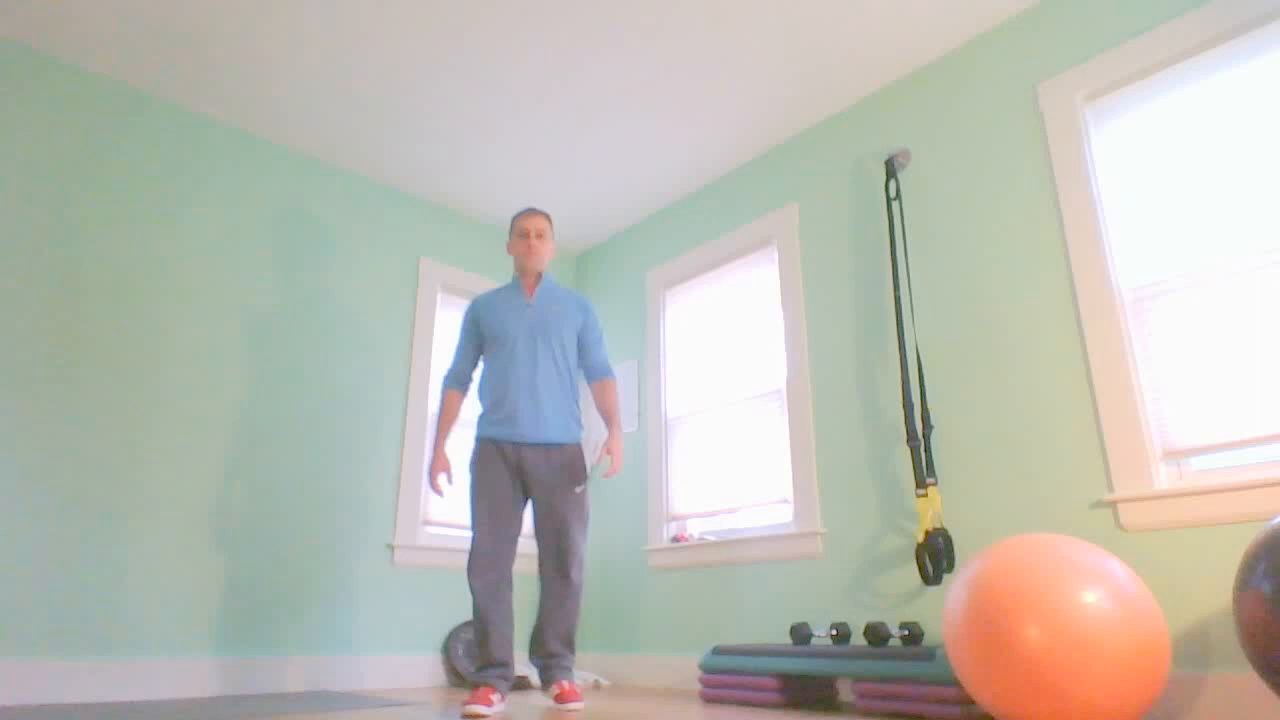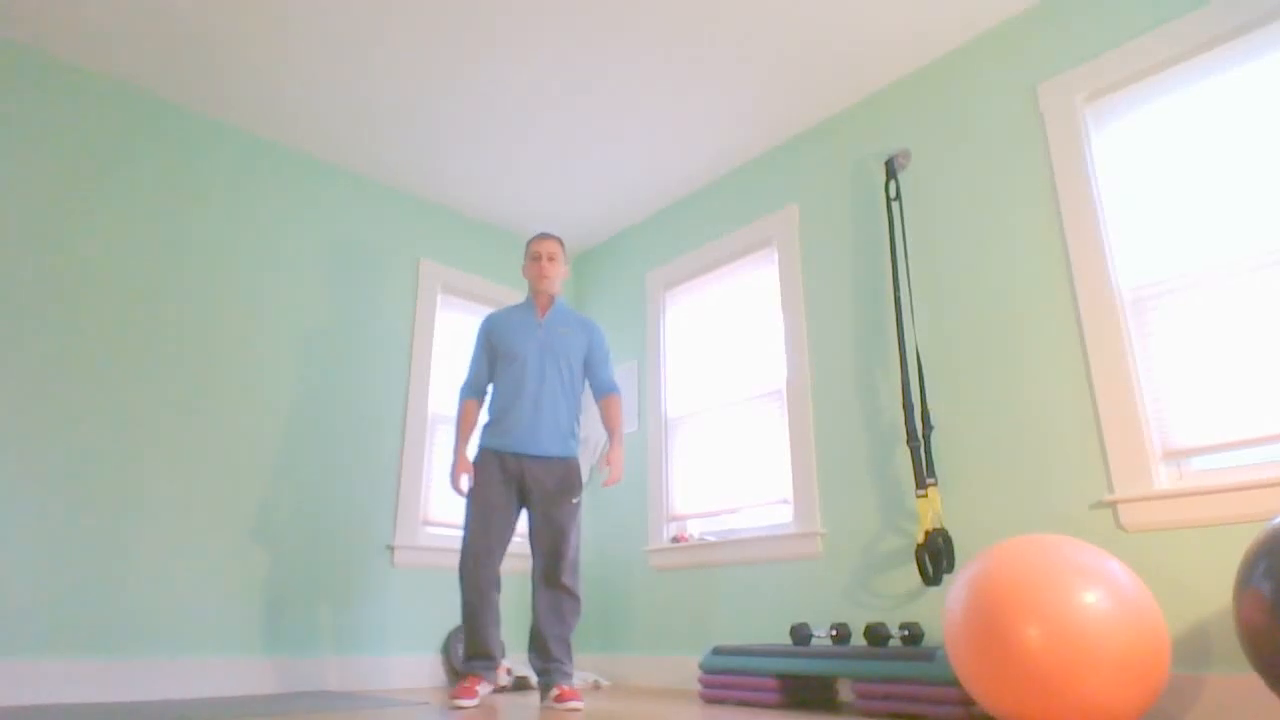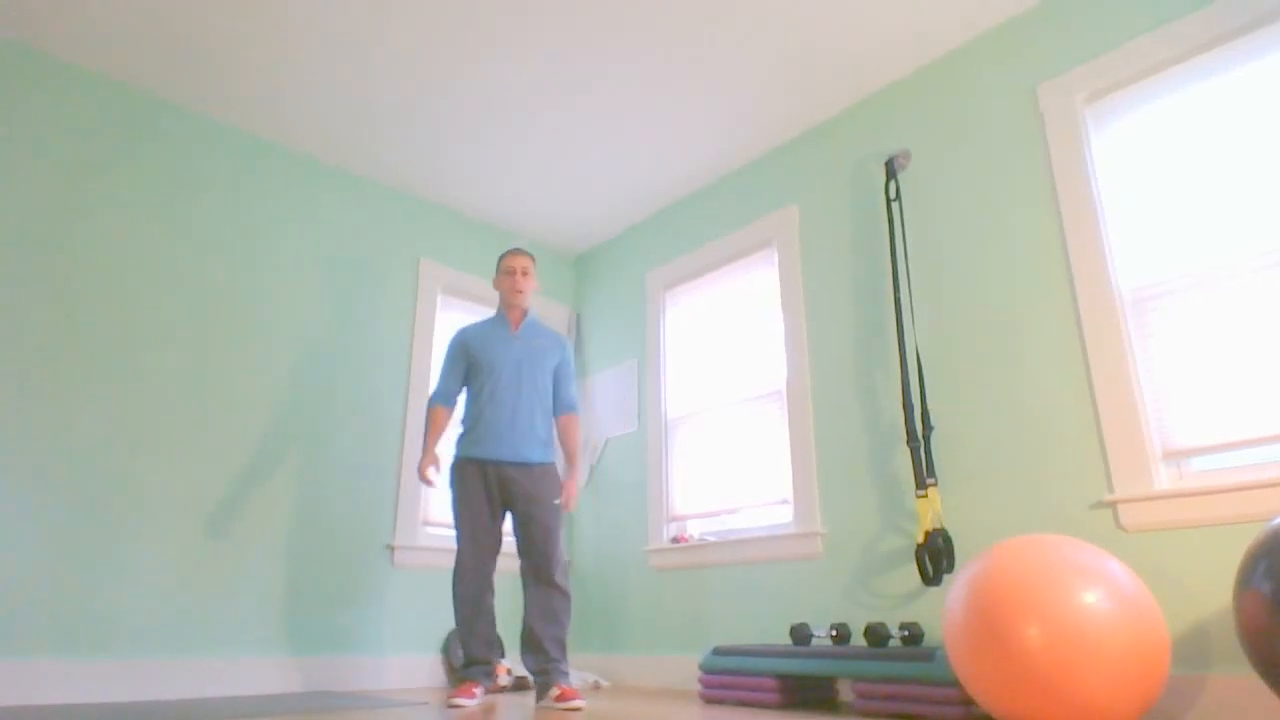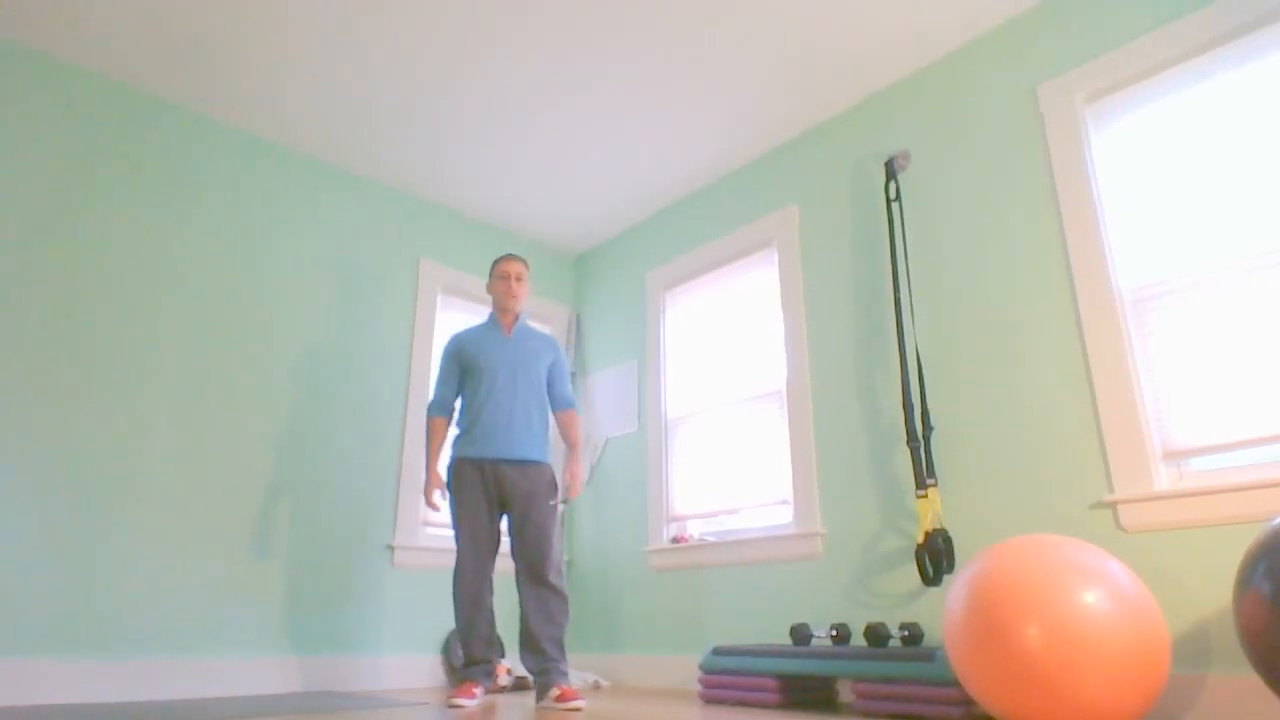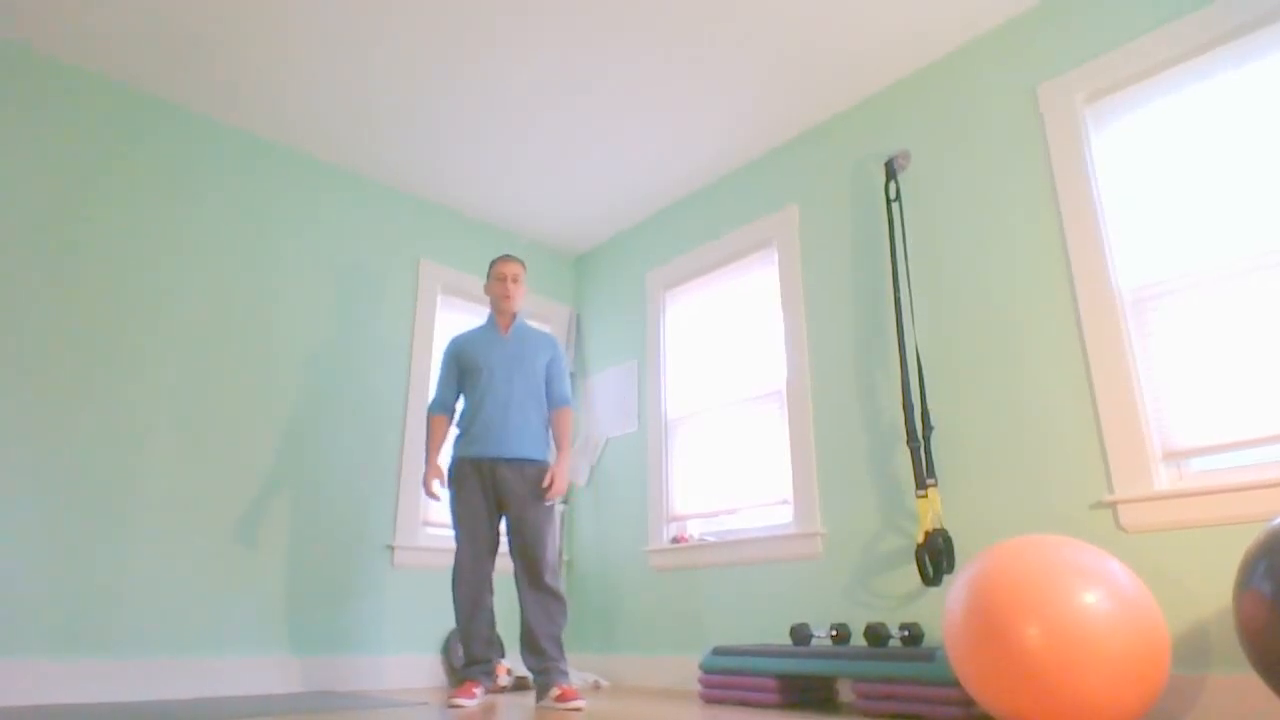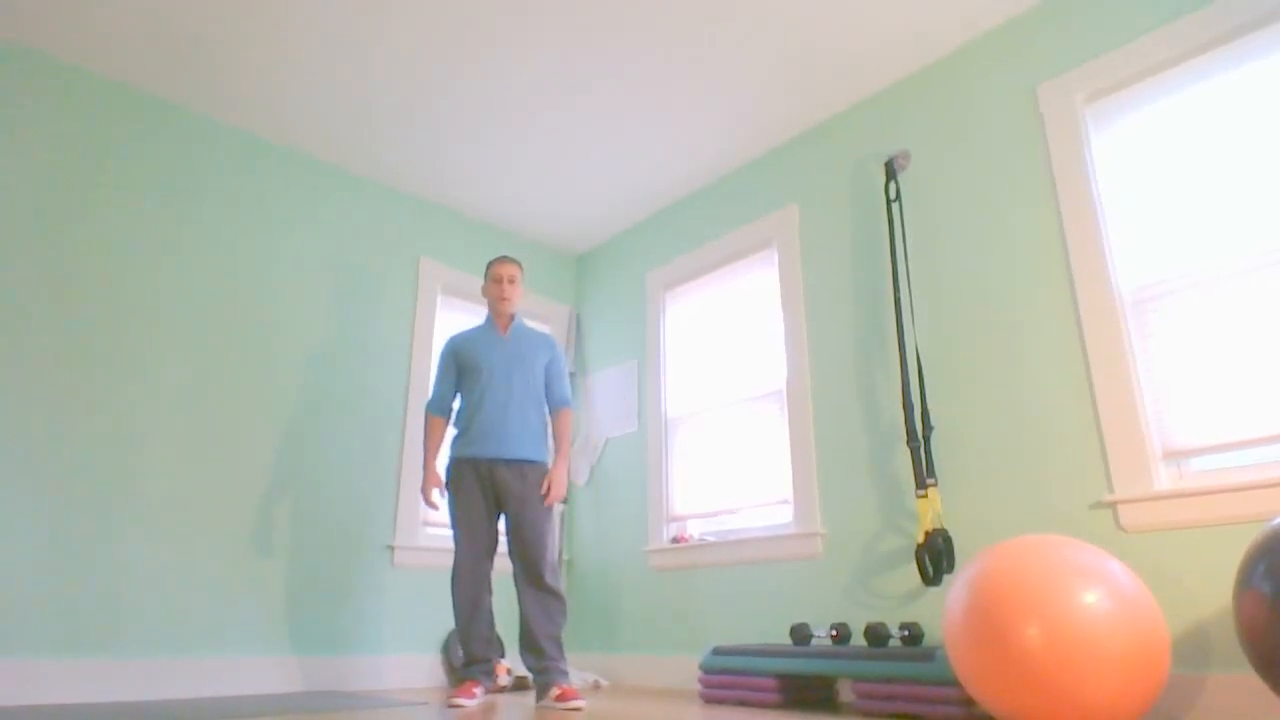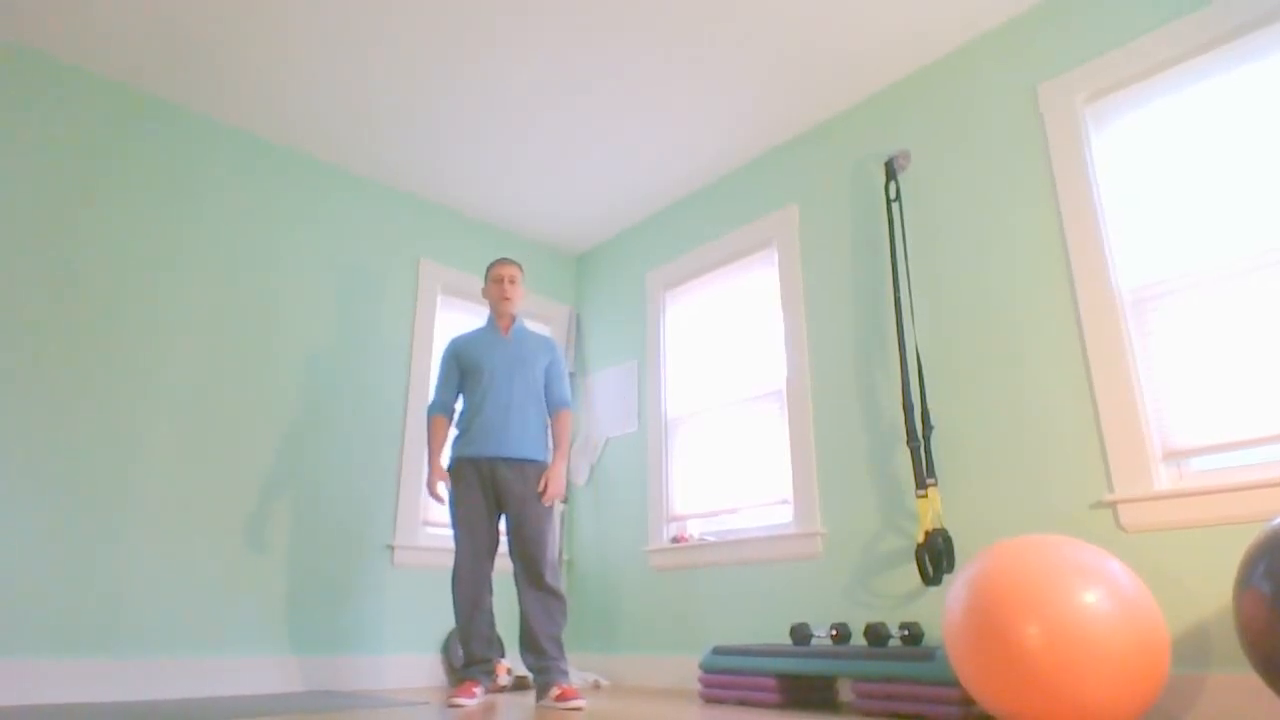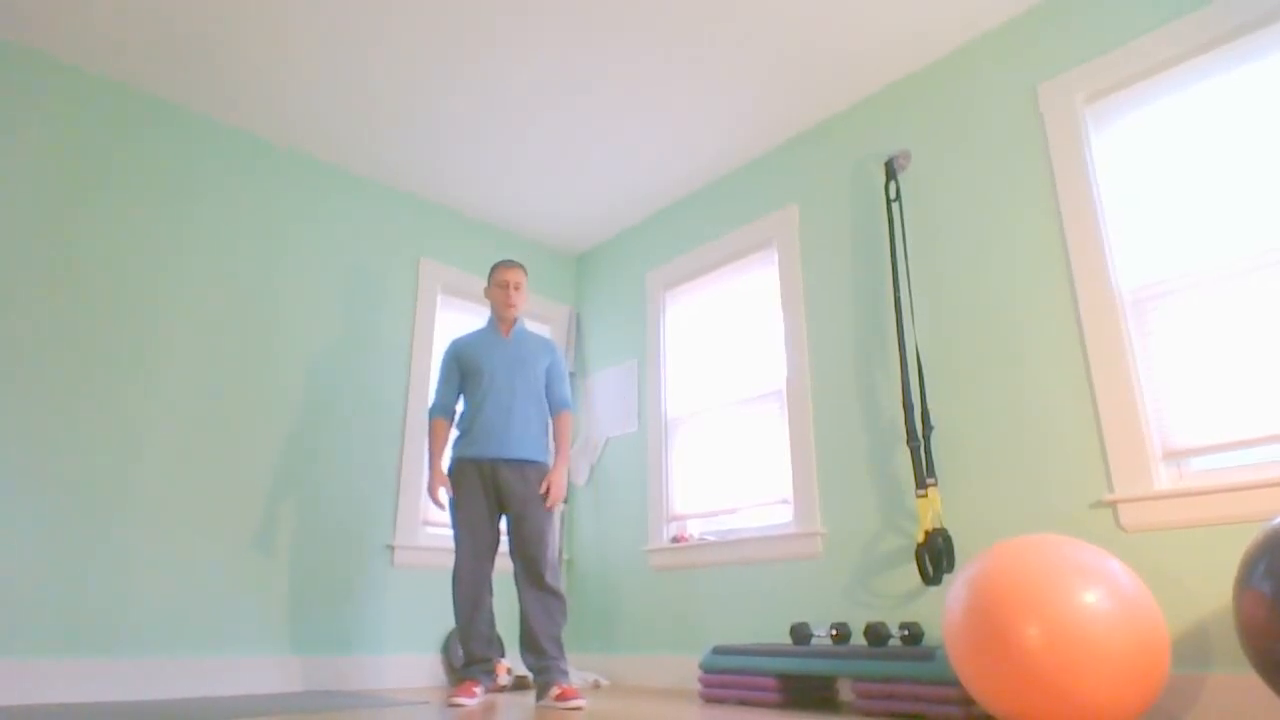
dt=0.4s
person 1, frame 1
left shoulder: (577, 307)
right shoulder: (483, 308)
left elbow: (599, 371)
right elbow: (457, 378)
left wrist: (614, 429)
right wrist: (439, 444)
left hip: (560, 450)
right hip: (496, 448)
left knee: (564, 561)
right knee: (489, 559)
left ankle: (557, 673)
right ankle: (492, 679)
person 1, frame 2
left shoulder: (585, 329)
right shoulder: (496, 324)
left elbow: (606, 389)
right elbow: (474, 389)
left wrist: (615, 441)
right wrist: (460, 450)
left hip: (558, 462)
right hip: (496, 457)
left knee: (558, 570)
right knee: (478, 559)
left ankle: (556, 677)
right ankle: (480, 669)
person 1, frame 3
left shoulder: (555, 343)
right shoulder: (468, 338)
left elbow: (566, 409)
right elbow: (444, 397)
left wrist: (573, 468)
right wrist: (429, 448)
left hip: (537, 468)
right hip: (475, 466)
left knee: (547, 570)
right knee: (473, 570)
left ankle: (551, 676)
right ankle: (477, 673)
person 1, frame 4
left shoulder: (547, 346)
right shoulder: (462, 343)
left elbow: (564, 404)
right elbow: (440, 407)
left wrist: (575, 456)
right wrist: (432, 467)
left hip: (532, 467)
right hip: (472, 466)
left knee: (542, 569)
right knee: (473, 569)
left ankle: (551, 677)
right ankle: (478, 674)
person 1, frame 5
left shoulder: (547, 345)
right shoulder: (462, 345)
left elbow: (561, 404)
right elbow: (442, 406)
left wrist: (563, 458)
right wrist: (432, 458)
left hip: (530, 466)
right hip: (471, 466)
left knee: (539, 568)
right knee: (472, 569)
left ankle: (551, 676)
right ankle: (477, 674)
person 1, frame 6
left shoulder: (545, 346)
right shoulder: (459, 345)
left elbow: (561, 406)
right elbow: (438, 407)
left wrist: (561, 463)
right wrist: (429, 465)
left hip: (528, 466)
right hip: (469, 466)
left knee: (538, 568)
right knee: (471, 569)
left ankle: (551, 676)
right ankle: (477, 673)
person 1, frame 7
left shoulder: (545, 347)
right shoulder: (461, 346)
left elbow: (560, 406)
right elbow: (441, 407)
left wrist: (559, 463)
right wrist: (434, 462)
left hip: (529, 465)
right hip: (470, 465)
left knee: (539, 567)
right knee: (472, 568)
left ankle: (551, 676)
right ankle: (477, 673)
person 1, frame 8
left shoulder: (546, 350)
right shoulder: (462, 348)
left elbow: (561, 409)
right elbow: (442, 410)
left wrist: (560, 466)
right wrist: (435, 467)
left hip: (530, 468)
right hip: (472, 467)
left knee: (539, 568)
right knee: (472, 569)
left ankle: (551, 676)
right ankle: (477, 673)
